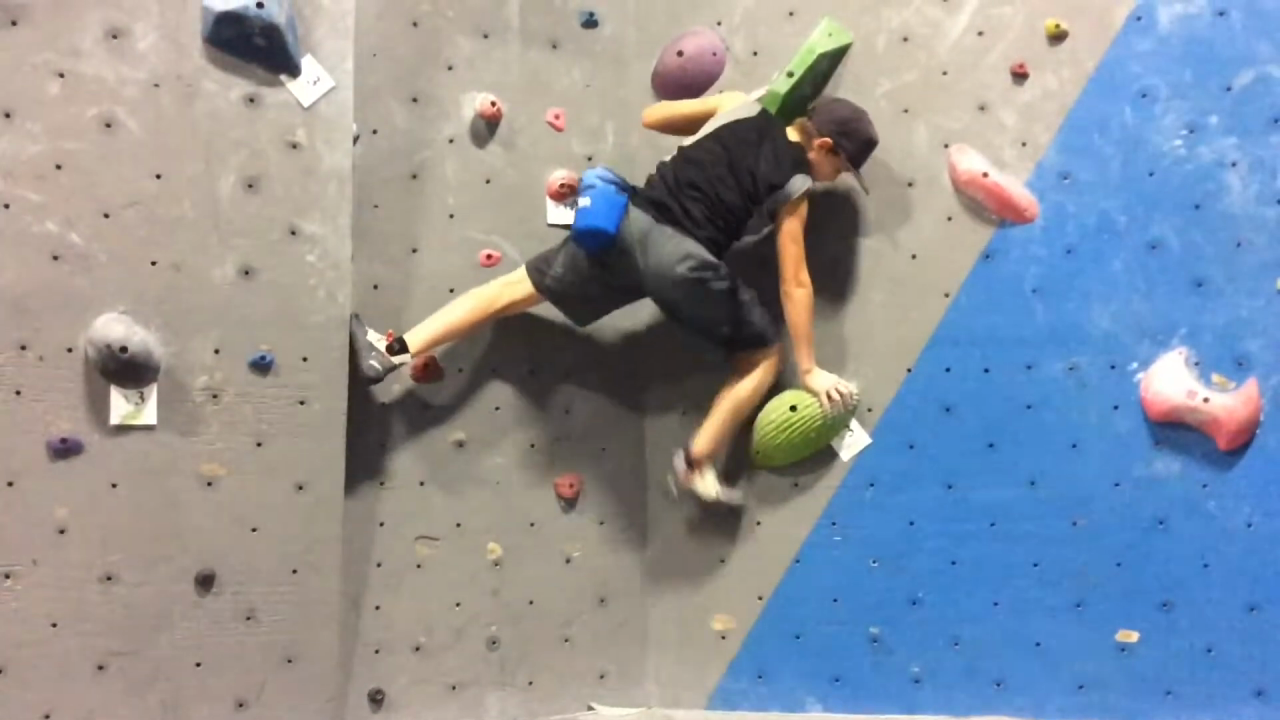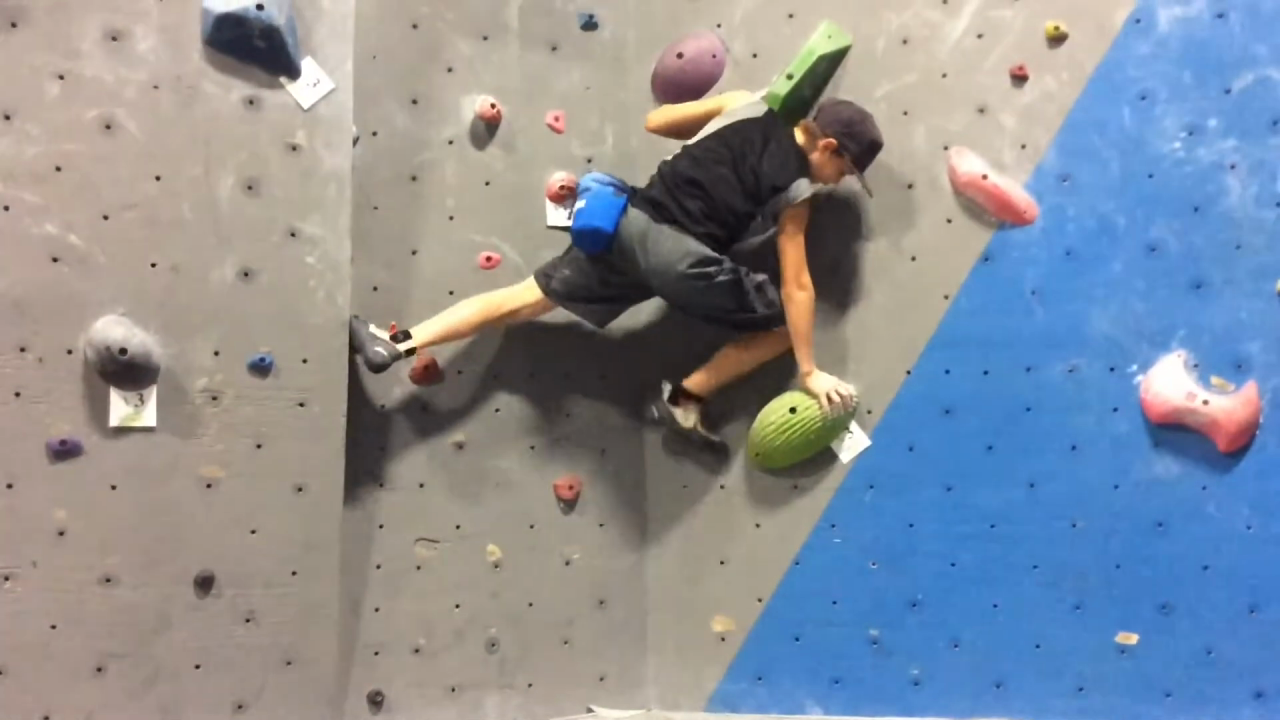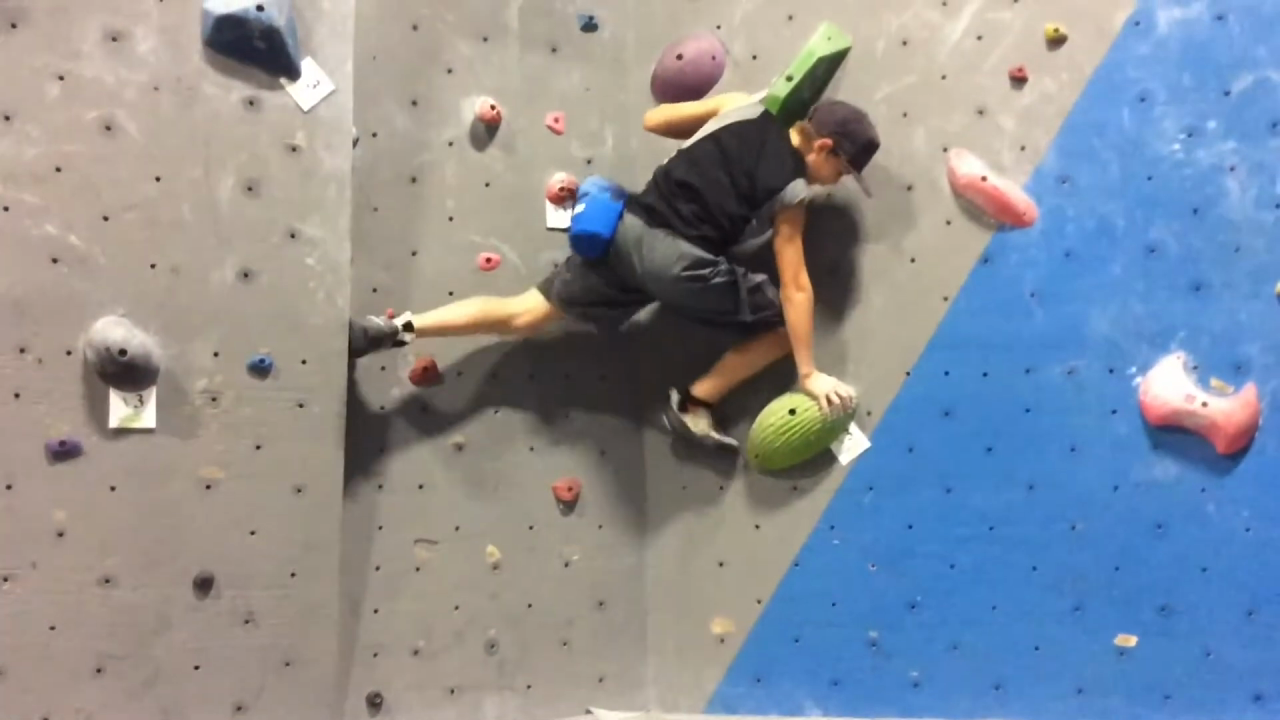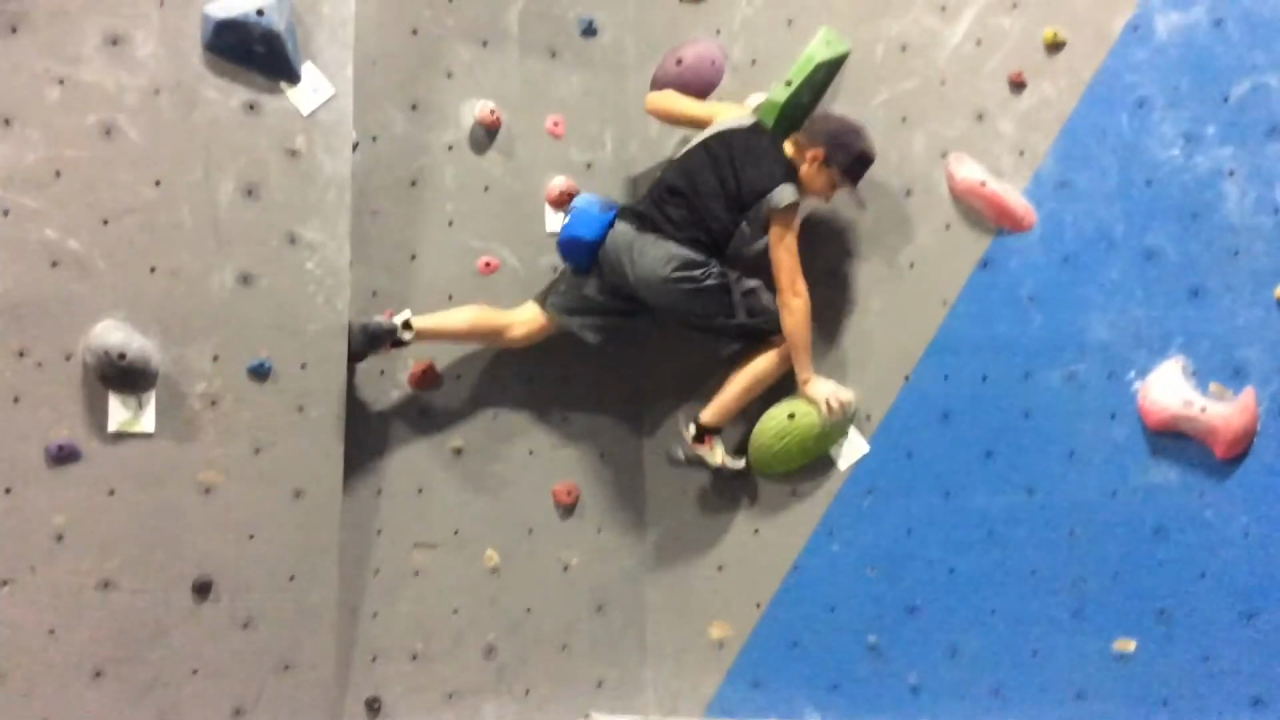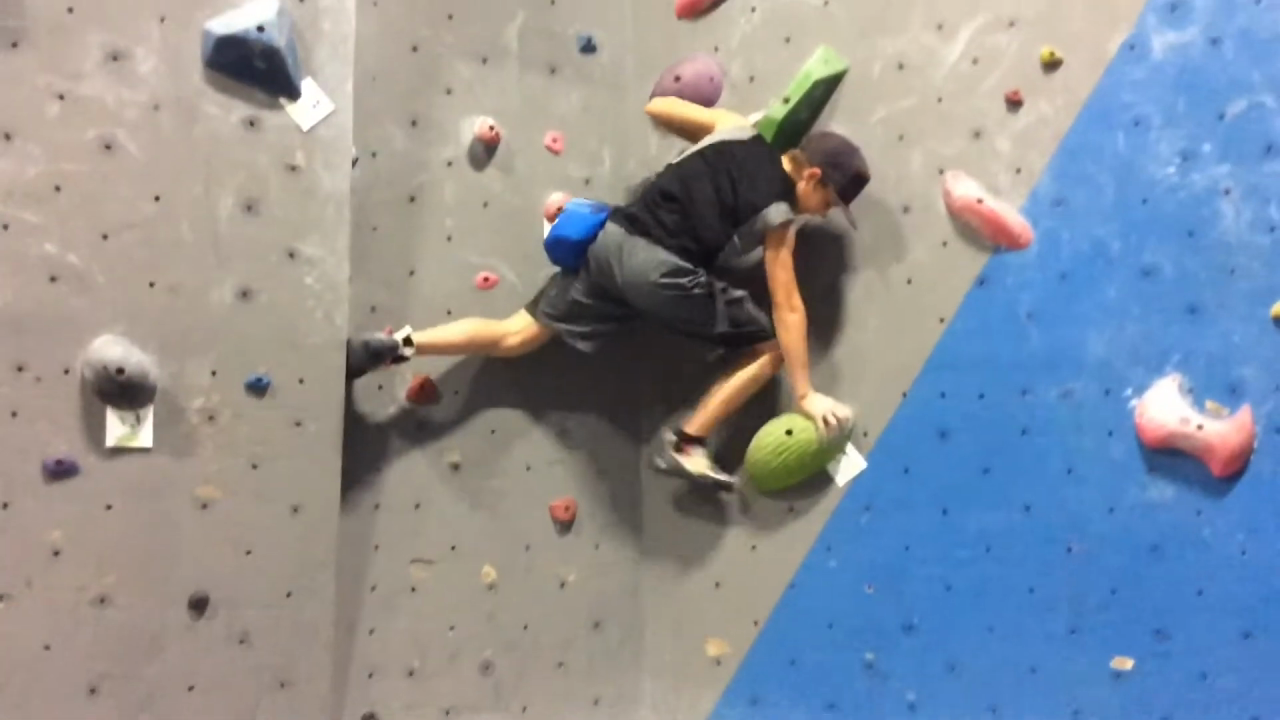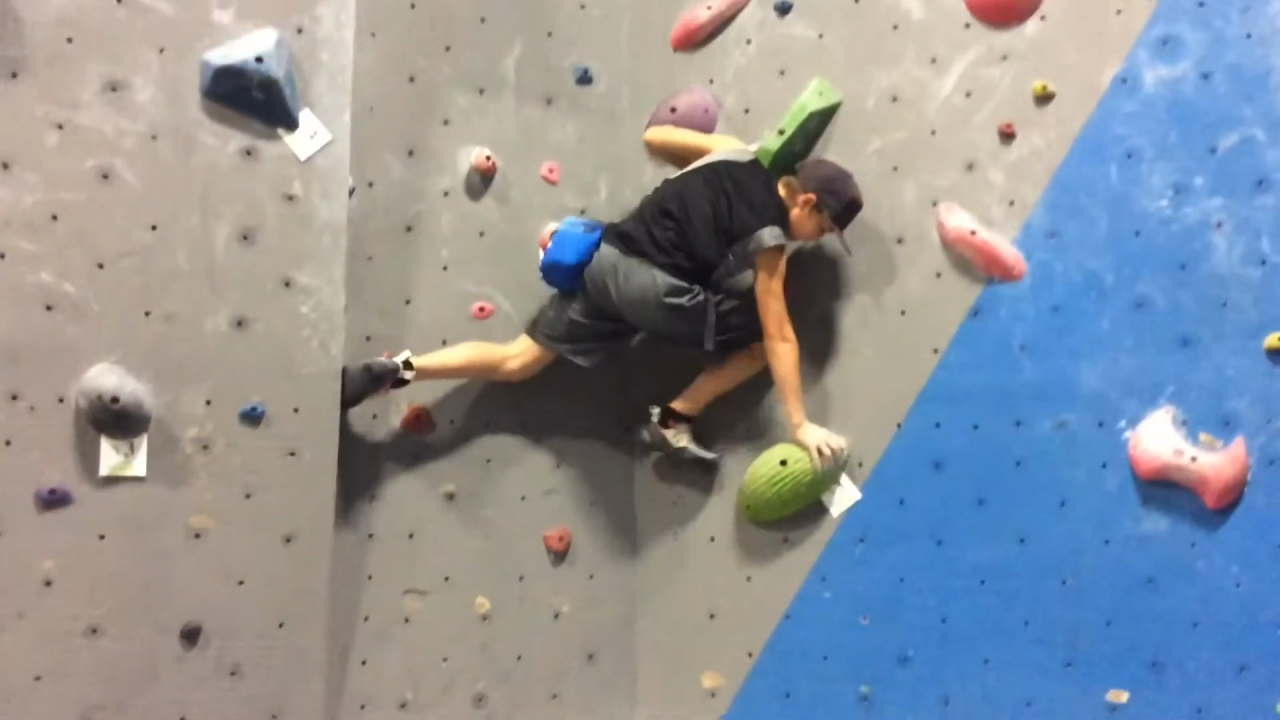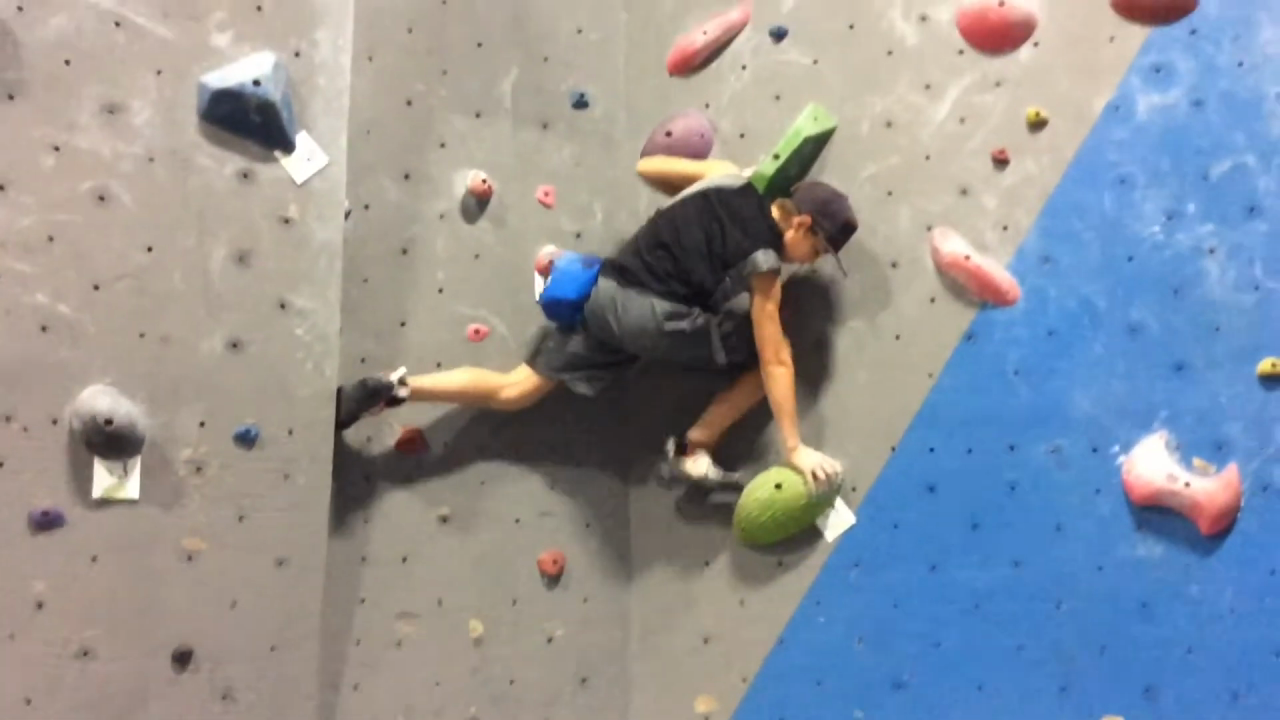
dt=0.2s
person 1, frame 1
left shoulder: (738, 107)
right shoulder: (795, 184)
left elbow: (652, 117)
right elbow: (795, 282)
right wrist: (808, 368)
left hip: (628, 222)
right hip: (683, 259)
left knee: (513, 290)
right knee: (763, 356)
left ankle: (393, 349)
right ankle: (697, 463)
person 1, frame 2
left shoulder: (744, 107)
right shoulder: (797, 188)
left elbow: (655, 121)
right elbow: (796, 285)
right wrist: (809, 371)
left hip: (630, 220)
right hip: (682, 258)
left knee: (520, 301)
right knee: (778, 327)
left ankle: (396, 343)
right ankle: (684, 398)
person 1, frame 3
left shoulder: (741, 107)
right shoulder: (793, 188)
left elbow: (653, 120)
right elbow: (795, 287)
right wrist: (808, 373)
left hip: (628, 226)
right hip: (681, 263)
left knee: (520, 313)
right knee: (782, 326)
left ankle: (397, 327)
right ankle: (692, 405)
person 1, frame 4
left shoulder: (736, 119)
right shoulder: (783, 197)
left elbow: (655, 101)
right elbow: (793, 293)
right wrist: (809, 378)
left hip: (622, 237)
right hip: (673, 267)
left knee: (517, 327)
right knee: (782, 336)
left ankle: (396, 329)
right ankle: (704, 434)
person 1, frame 5
left shoulder: (738, 130)
right shoulder: (779, 214)
left elbow: (657, 106)
right elbow: (788, 309)
right wrist: (805, 394)
left hip: (610, 240)
right hip: (660, 272)
left knee: (513, 336)
right knee: (769, 346)
left ankle: (396, 345)
right ankle: (687, 443)
person 1, frame 6
left shoulder: (732, 153)
right shoulder: (771, 239)
left elbow: (654, 136)
right elbow: (780, 337)
right wrist: (799, 424)
left hip: (604, 259)
right hip: (653, 290)
left knee: (514, 361)
right knee: (758, 342)
left ankle: (398, 368)
right ankle: (673, 419)
person 1, frame 7
left shoulder: (727, 178)
right shoulder: (764, 263)
left elbow: (647, 166)
right elbow: (776, 361)
right wrist: (794, 447)
left hip: (602, 291)
right hip: (653, 318)
left knee: (512, 390)
right knee: (759, 354)
left ankle: (393, 388)
right ankle: (692, 448)
